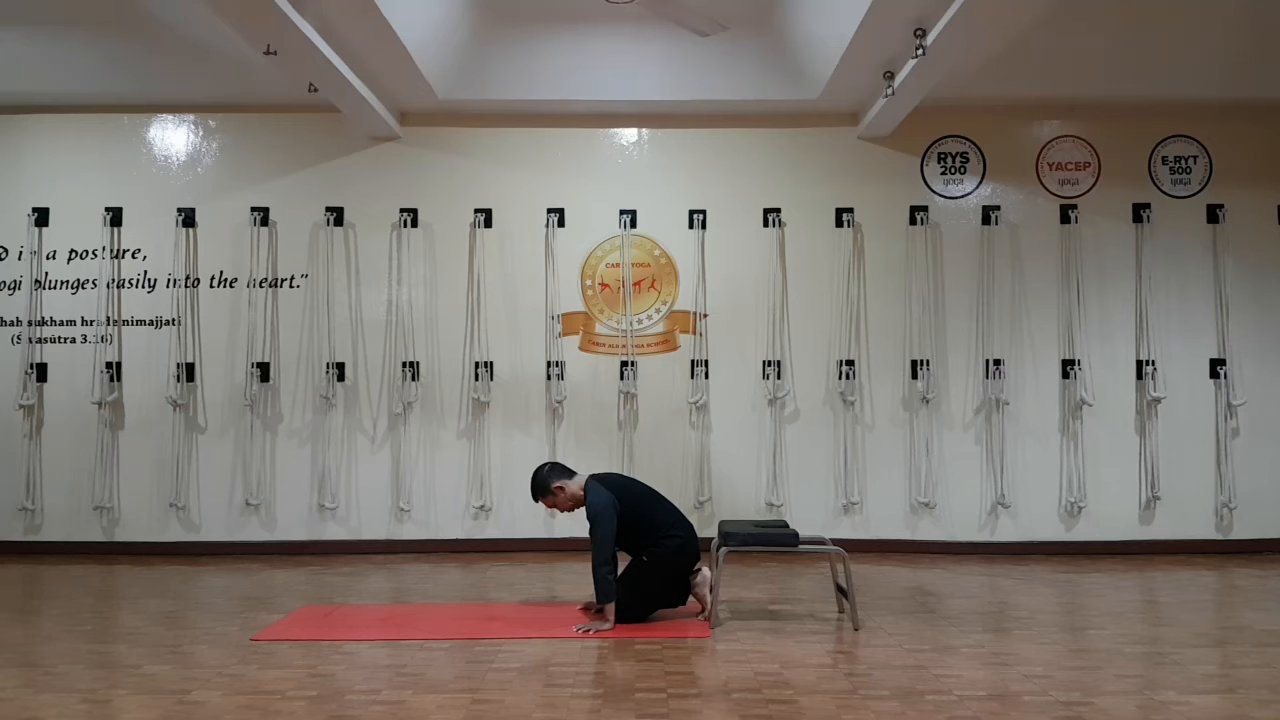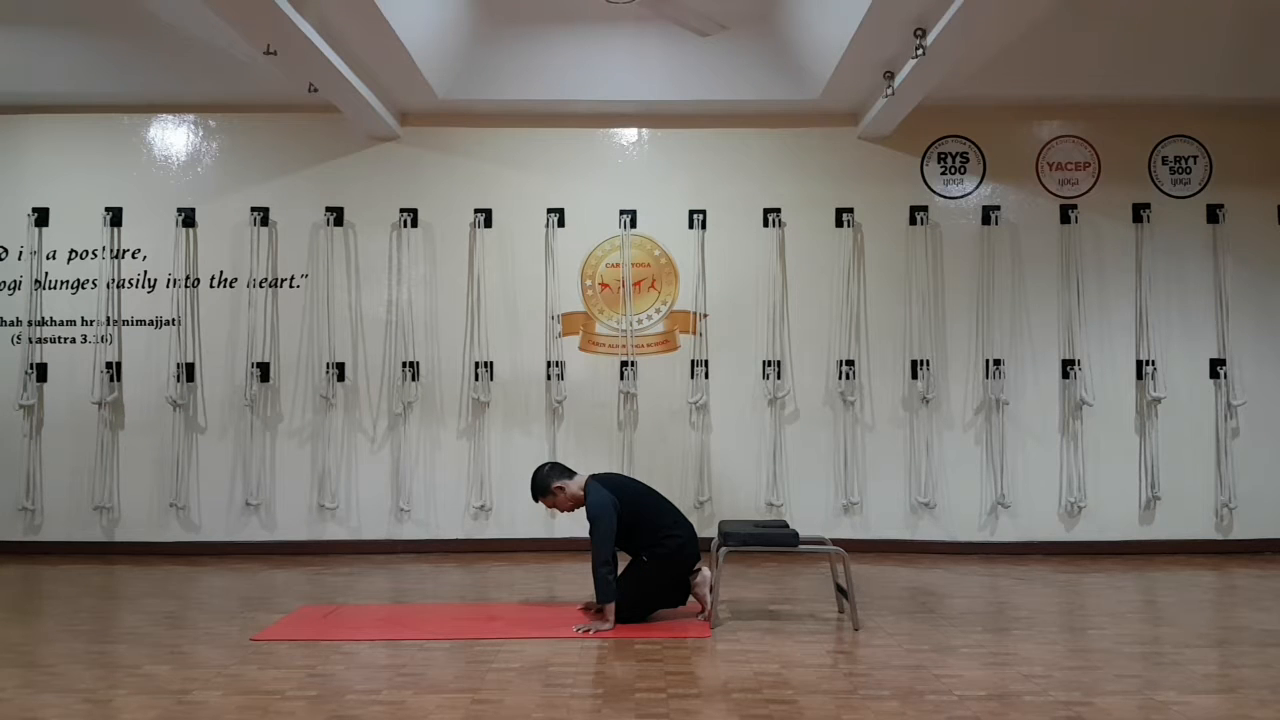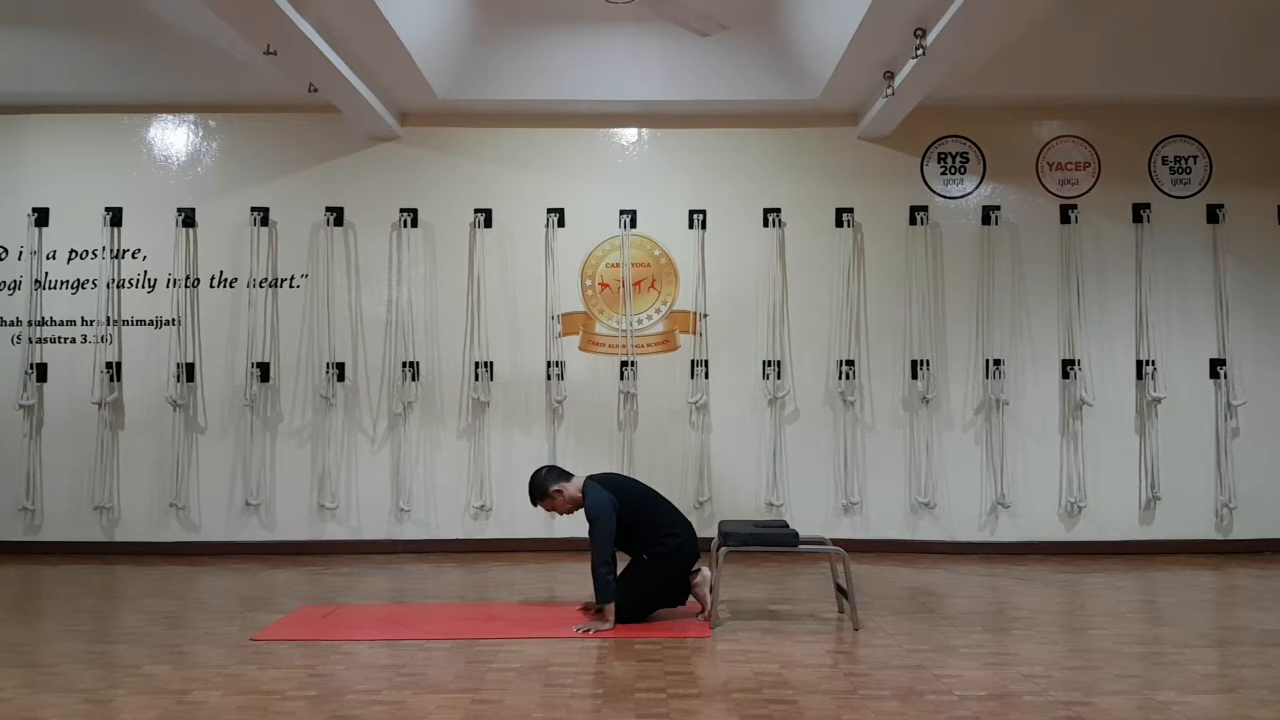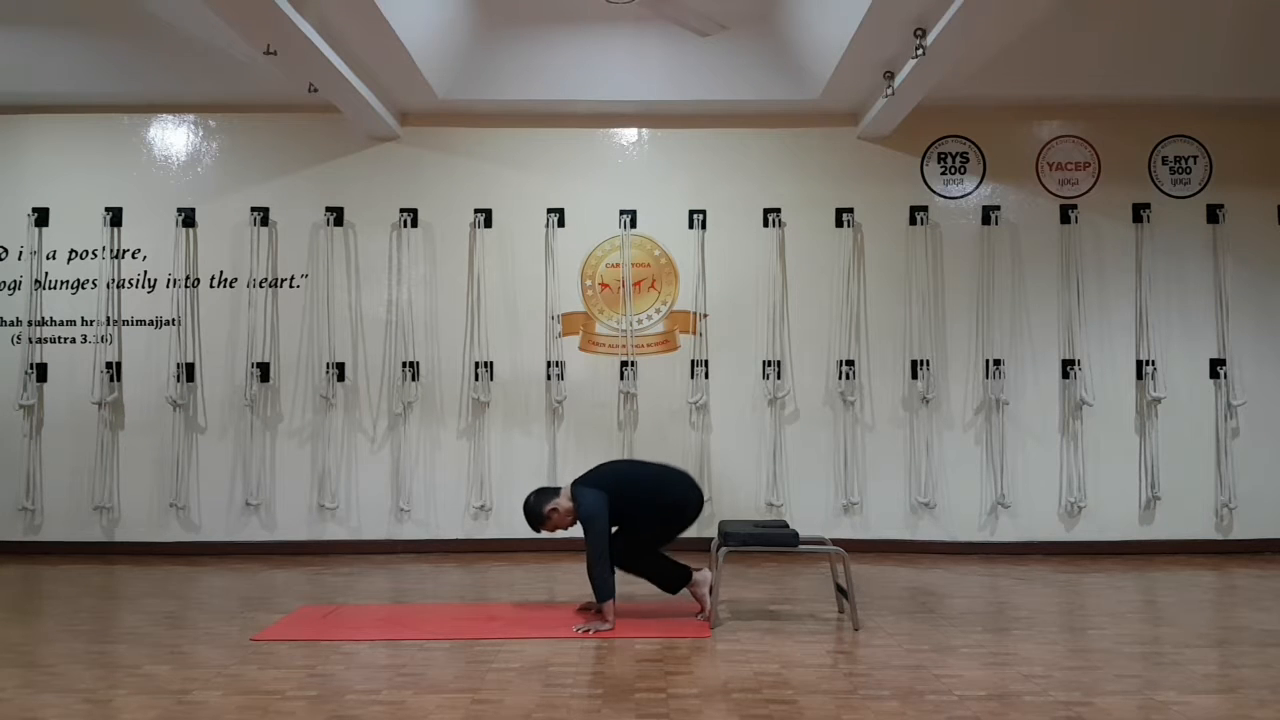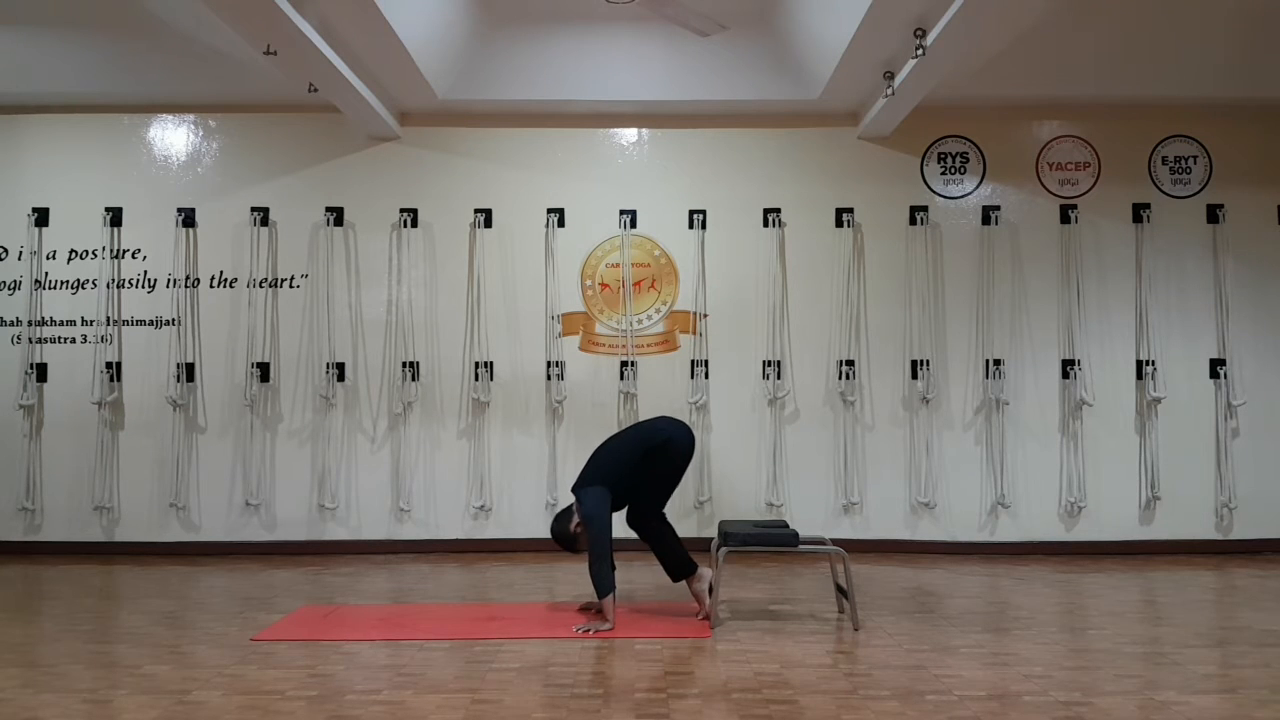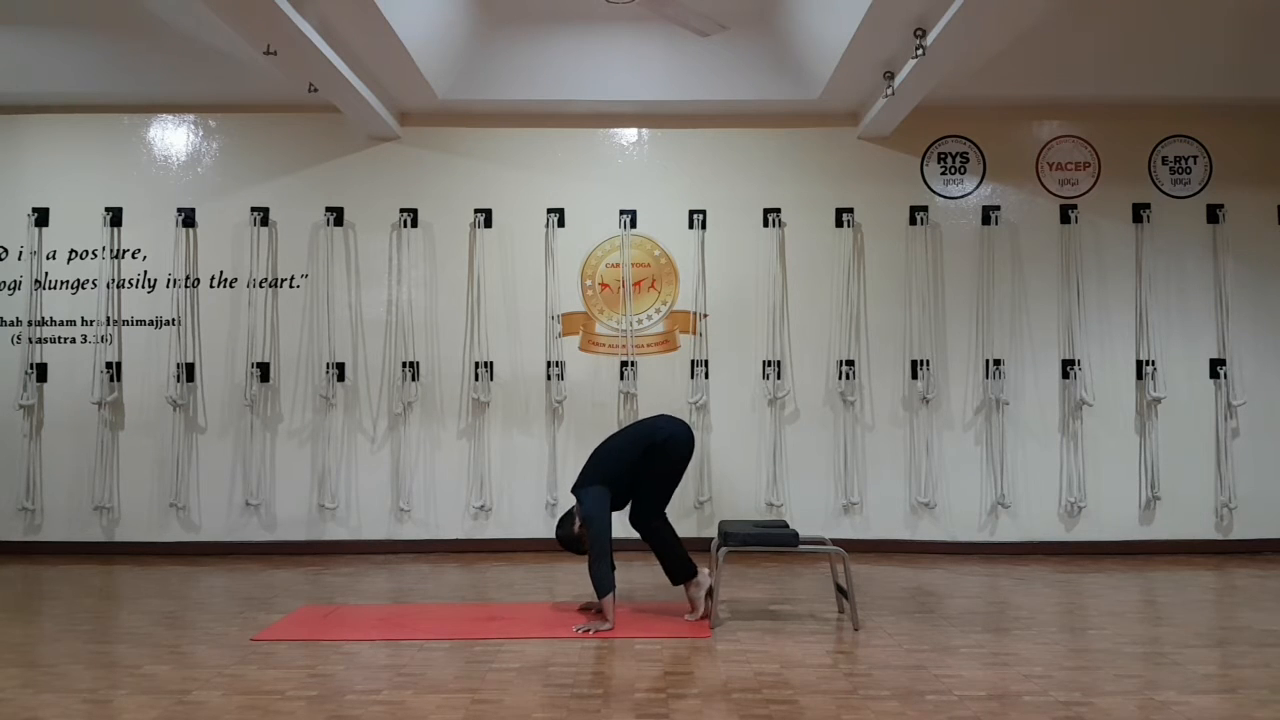
dt=0.5s
person 1, frame 1
left shoulder: (599, 501)
right shoulder: (598, 488)
left elbow: (603, 559)
right elbow: (606, 552)
left wrist: (608, 619)
right wrist: (605, 600)
left hip: (673, 547)
right hip: (675, 543)
left knee: (623, 609)
right knee: (621, 598)
left ankle: (691, 585)
right ankle: (692, 579)
person 1, frame 2
left shoulder: (598, 501)
right shoulder: (598, 489)
left elbow: (602, 559)
right elbow: (607, 553)
left wrist: (608, 619)
right wrist: (605, 601)
left hip: (673, 548)
right hip: (675, 543)
left knee: (623, 610)
right knee: (622, 598)
left ankle: (692, 585)
right ankle: (692, 578)
person 1, frame 3
left shoulder: (597, 501)
right shoulder: (596, 490)
left elbow: (602, 560)
right elbow: (606, 553)
left wrist: (608, 619)
right wrist: (604, 602)
left hip: (674, 547)
right hip: (673, 542)
left knee: (624, 611)
right knee: (622, 596)
left ankle: (692, 584)
right ankle: (692, 578)
person 1, frame 4
left shoulder: (589, 503)
right shoulder: (585, 494)
left elbow: (598, 560)
right elbow: (601, 555)
left wrist: (607, 619)
right wrist: (605, 602)
left hip: (681, 499)
right hip: (676, 498)
left knee: (621, 552)
right knee: (617, 548)
left ankle: (693, 580)
right ankle: (693, 578)
person 1, frame 5
left shoulder: (591, 505)
right shoulder: (591, 498)
left elbow: (599, 558)
right elbow: (602, 553)
left wrist: (608, 619)
right wrist: (605, 603)
left hip: (670, 439)
right hip: (664, 438)
left knee: (644, 519)
right knee: (641, 518)
left ankle: (695, 576)
right ankle: (694, 575)
person 1, frame 6
left shoulder: (591, 504)
right shoulder: (592, 498)
left elbow: (599, 559)
right elbow: (603, 552)
left wrist: (608, 619)
right wrist: (605, 604)
left hip: (669, 437)
right hip: (663, 437)
left knee: (647, 519)
right knee: (645, 517)
left ankle: (693, 581)
right ankle: (693, 576)
